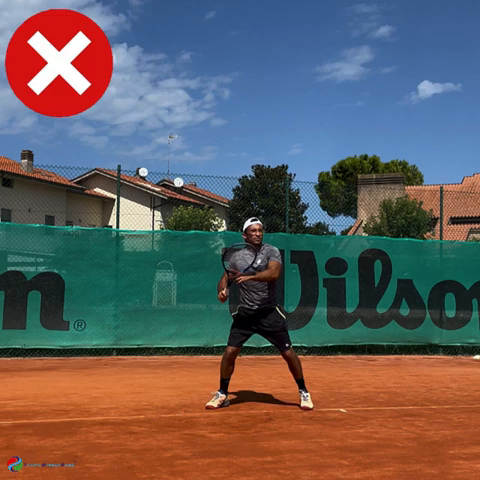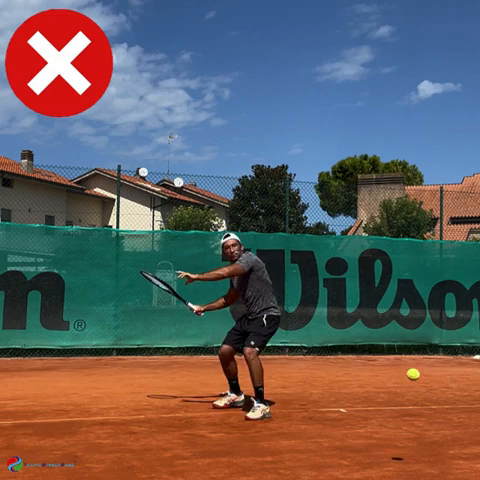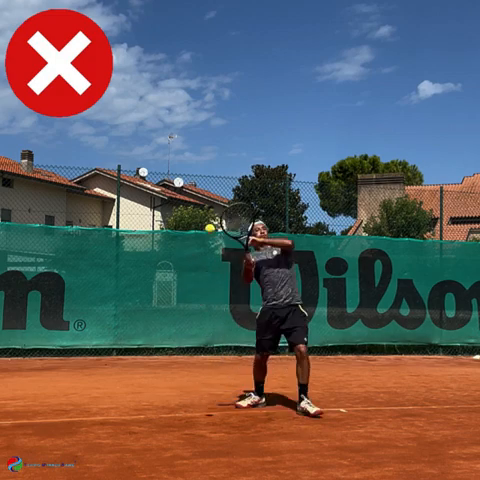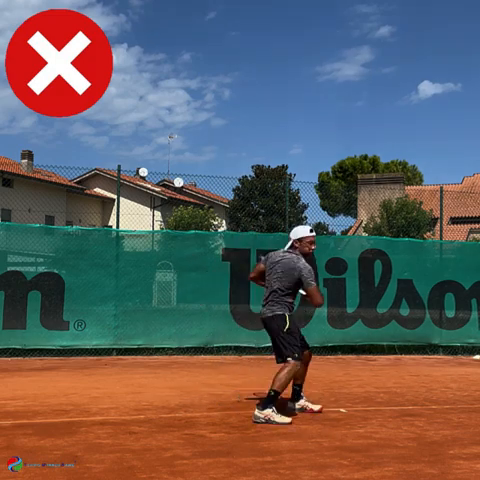
dt=0.7s
person 1, frame 1
left shoulder: (272, 252)
right shoulder: (237, 257)
left elbow: (274, 274)
right elbow: (224, 279)
left wrist: (250, 277)
right wrist: (222, 290)
left hip: (269, 313)
right hip: (245, 314)
left knee: (288, 353)
right knee: (230, 352)
left ankle: (303, 392)
right ankle: (222, 394)
person 1, frame 2
left shoulder: (249, 259)
right shoulder: (233, 272)
left elbow: (223, 273)
right elbow: (230, 298)
left wrist: (196, 277)
right wrist: (204, 308)
left hip: (267, 316)
right hip: (249, 317)
left knee: (250, 352)
right knee: (224, 351)
left ankle: (261, 404)
right ankle: (235, 394)
person 1, frame 3
left shoulder: (281, 249)
right shoulder: (252, 257)
left elbow: (288, 243)
right elbow: (247, 279)
left wrist: (264, 240)
right wrist: (247, 261)
left hip: (293, 308)
right hip: (269, 311)
left knee: (302, 350)
right knee: (261, 356)
left ankle: (303, 400)
right ankle: (258, 395)
person 1, frame 4
left shoulder: (273, 256)
right shoulder: (302, 267)
left elbow: (253, 275)
right elbow: (318, 302)
right wrist: (308, 293)
left hip: (275, 315)
right hip: (279, 316)
left knee: (305, 354)
right knee: (293, 362)
left ankle: (297, 399)
right ankle: (264, 409)
